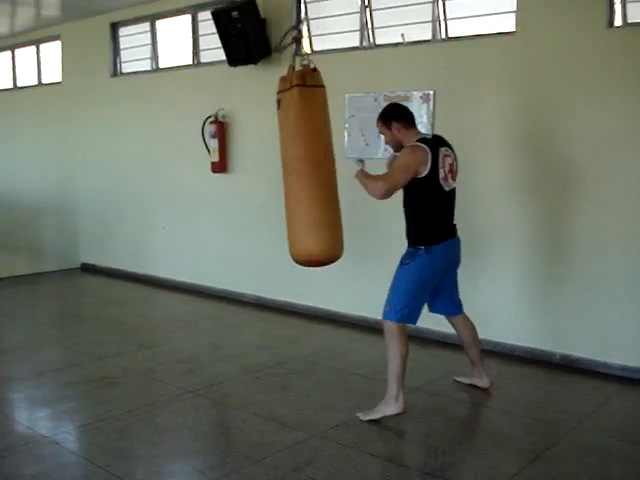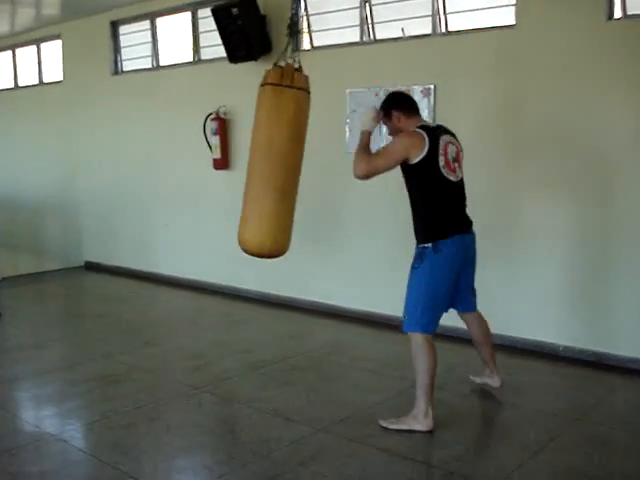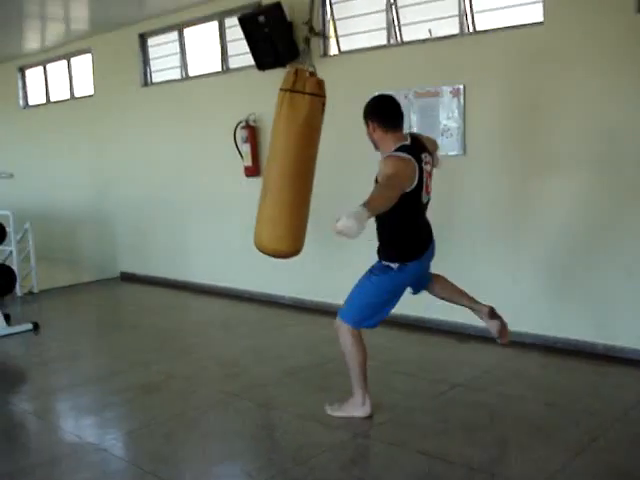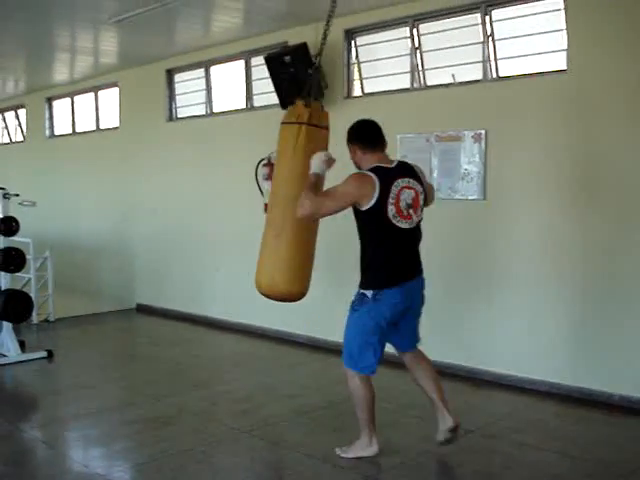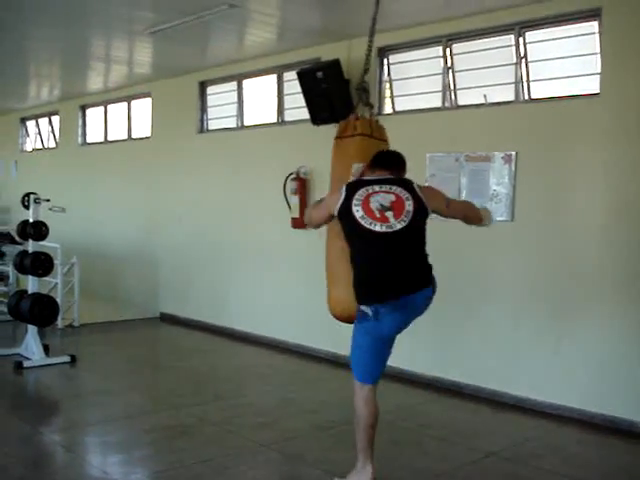
dt=0.5s
person 1, frame 1
left shoulder: (414, 153)
right shoulder: (440, 145)
left elbow: (381, 190)
left wrist: (359, 171)
left hip: (426, 250)
right hip: (447, 244)
left knee: (393, 321)
right knee: (454, 312)
left ankle: (393, 399)
right ankle: (479, 373)
person 1, frame 2
left shoulder: (410, 140)
right shoulder: (447, 136)
left elbow: (362, 170)
left wrist: (366, 134)
right wrist: (402, 162)
left hip: (439, 246)
right hip: (462, 238)
left knee: (419, 330)
right knee: (466, 308)
left ankle: (422, 414)
right ankle: (492, 372)
person 1, frame 3
left shoulder: (396, 162)
right shoulder: (417, 142)
left elbow: (387, 190)
left wrist: (362, 212)
left hip: (398, 263)
right hip: (422, 246)
left knee: (346, 325)
right knee: (421, 279)
left ankle: (360, 401)
right ankle: (483, 311)
person 1, frame 4
left shoulder: (361, 182)
right shoulder: (413, 173)
left elbow: (304, 210)
right elbow: (428, 197)
left wrist: (315, 171)
left hip: (379, 294)
right hip: (412, 284)
left knee: (356, 370)
right knee: (407, 349)
left ankle: (368, 441)
right ankle: (445, 416)
person 1, frame 5
left shoulder: (344, 193)
right shoulder: (418, 191)
left elbow: (311, 219)
right elbow: (466, 213)
right wrist: (482, 214)
left hip: (378, 308)
right hip: (422, 293)
left knee: (364, 385)
